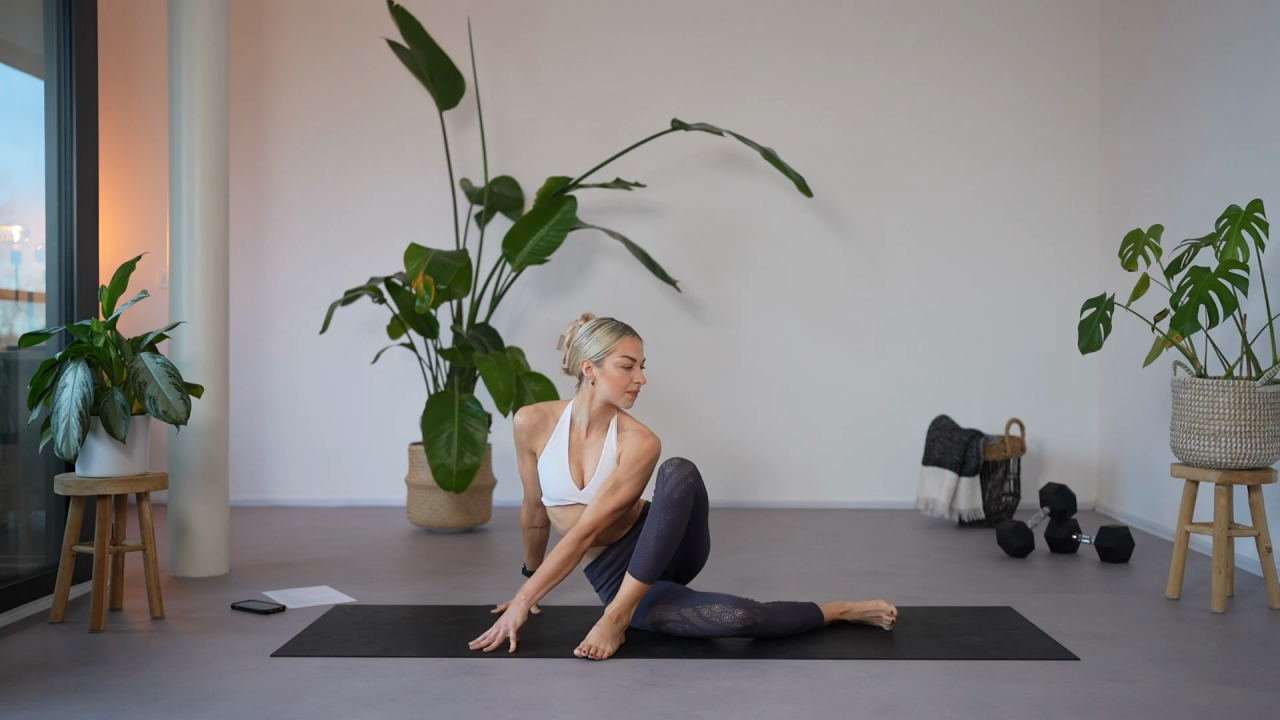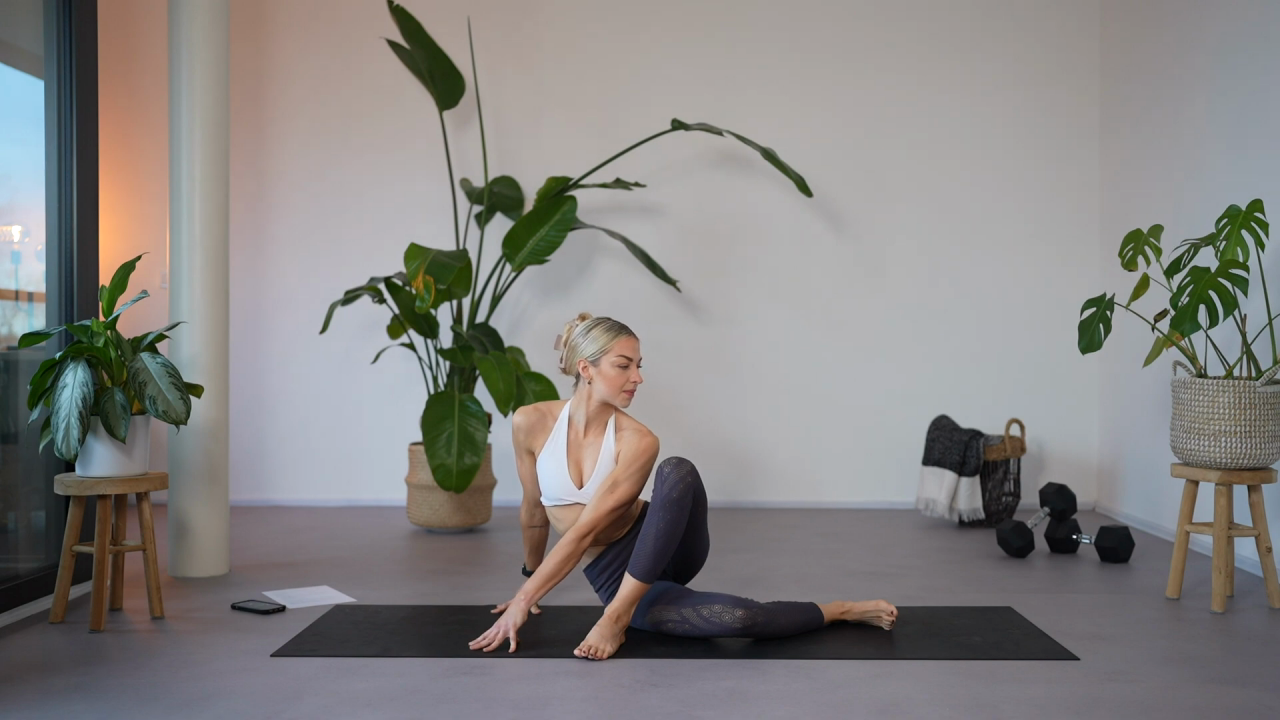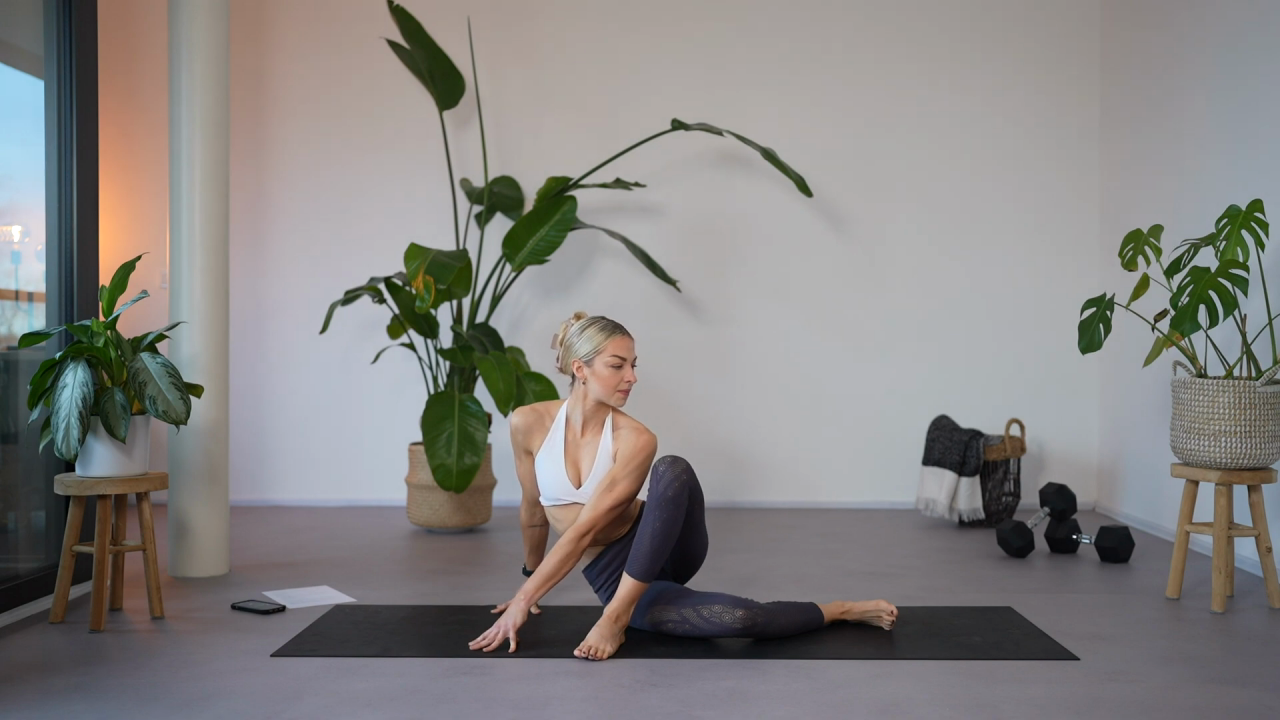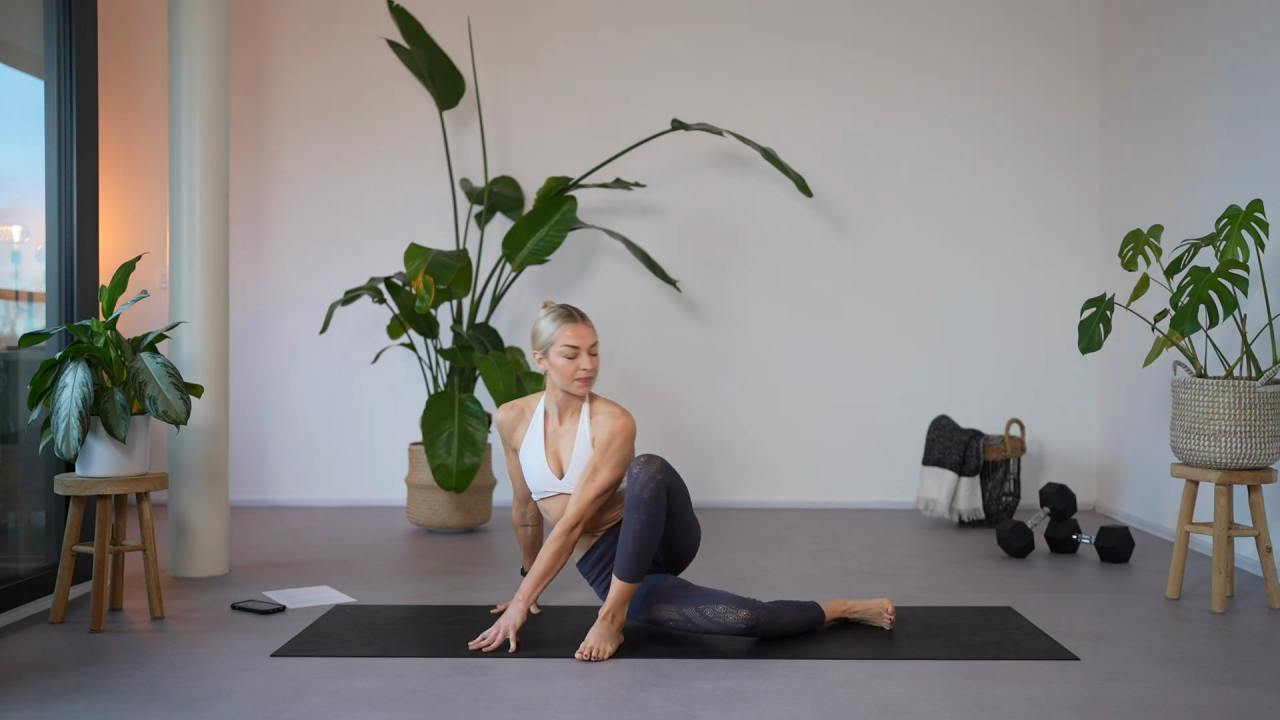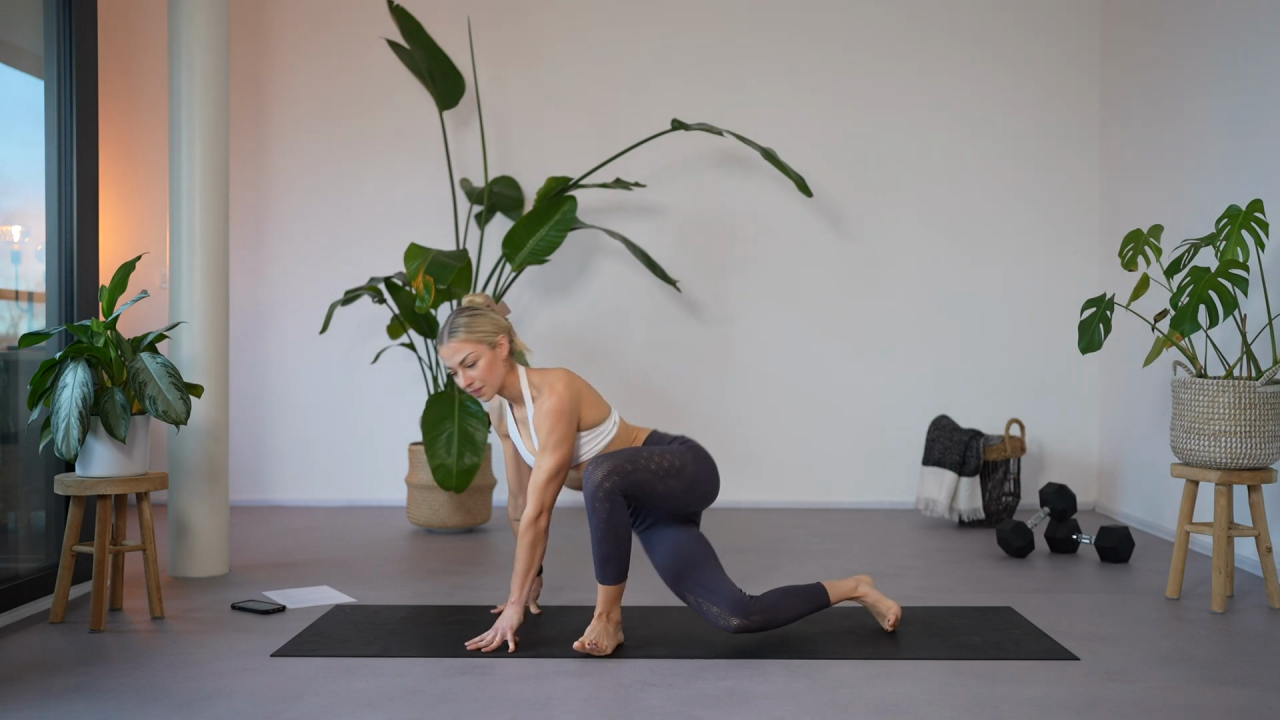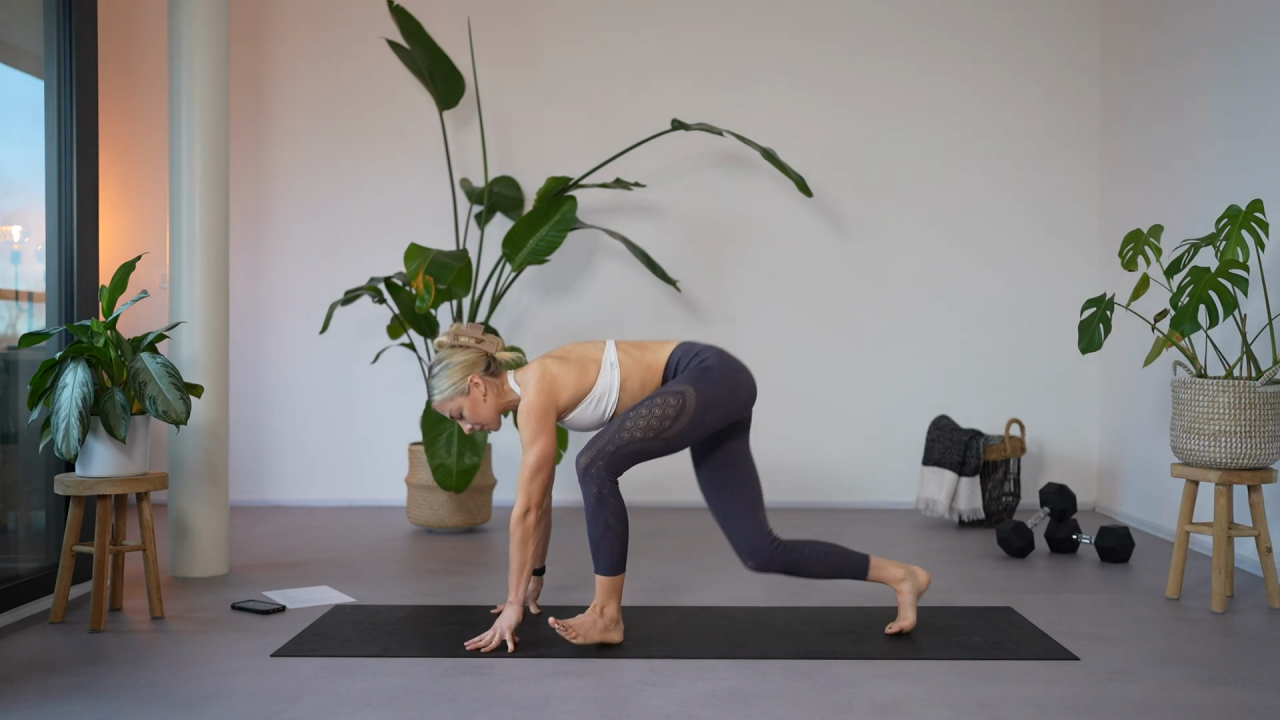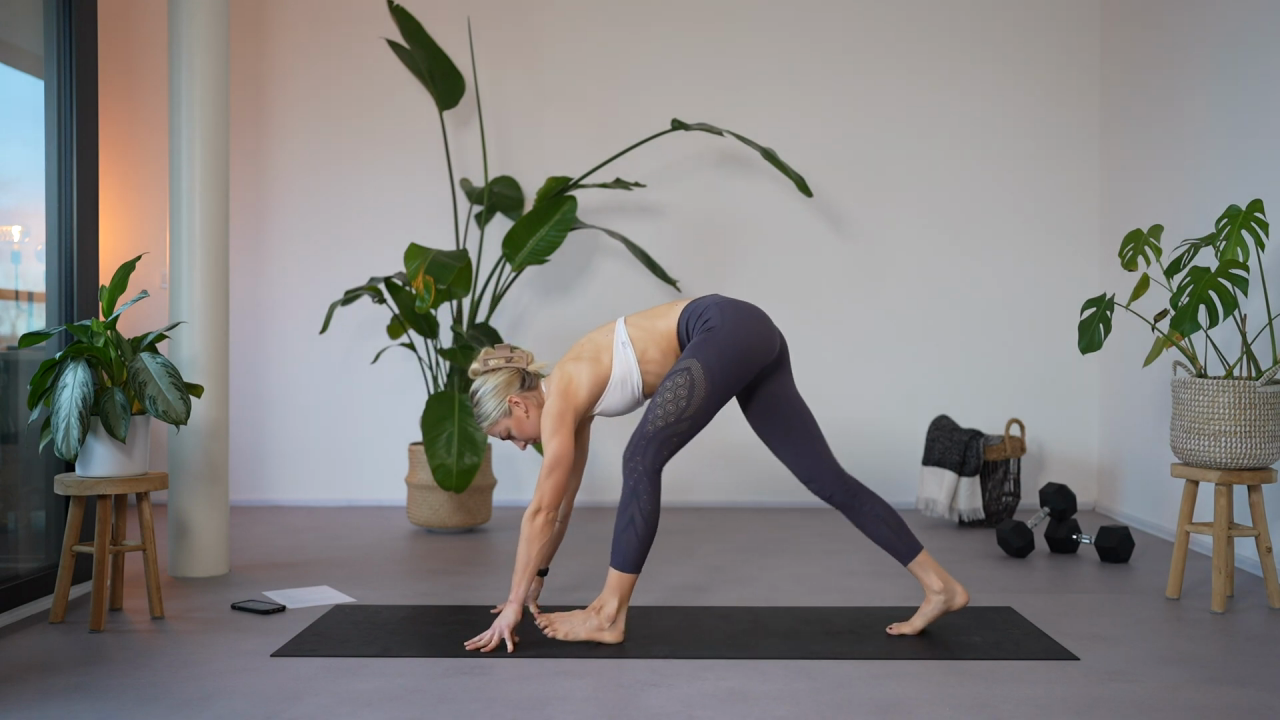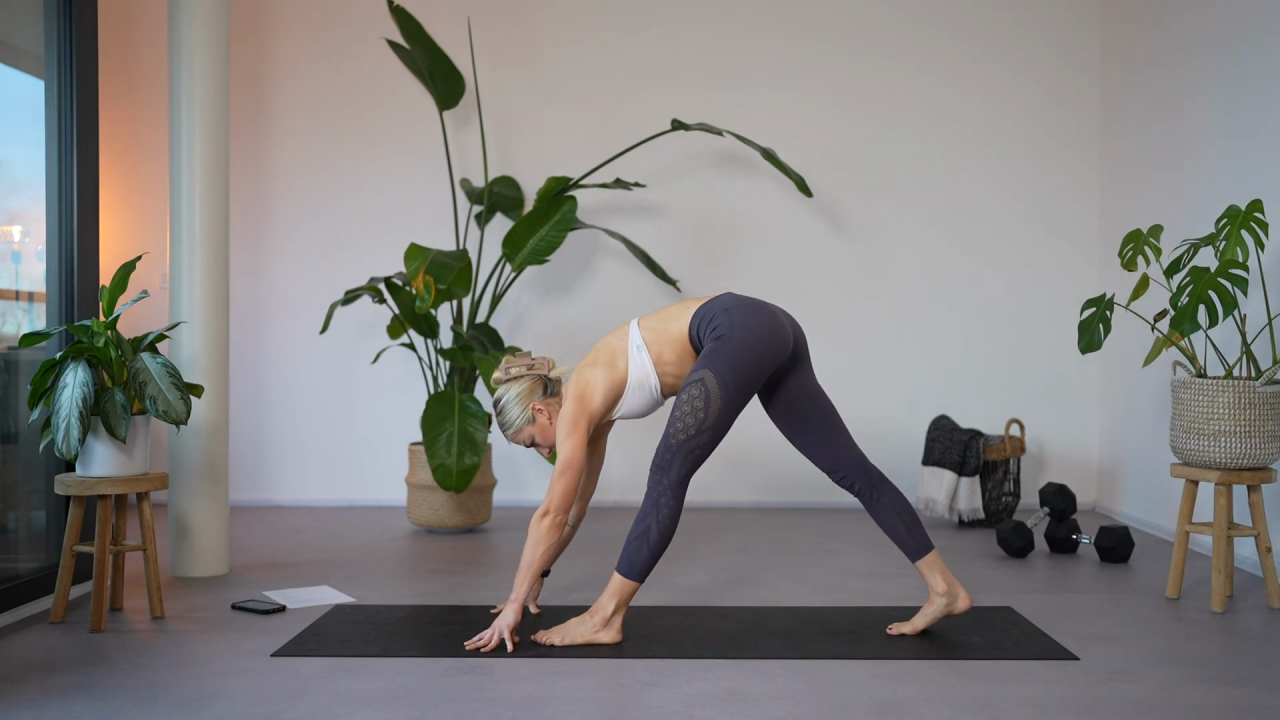
dt=0.5s
person 1, frame 1
left shoulder: (640, 442)
right shoulder: (533, 422)
left elbow: (586, 532)
right elbow: (534, 509)
left wrist: (522, 602)
right wrist: (529, 580)
left hip: (667, 552)
right hip: (616, 577)
left knee: (679, 472)
right knee: (739, 619)
left ankle: (617, 616)
right ankle: (840, 611)
person 1, frame 2
left shoulder: (638, 441)
right shoulder: (531, 423)
left elbow: (585, 530)
right elbow: (534, 509)
left wrist: (522, 601)
right wrist: (529, 580)
left hip: (666, 551)
right hip: (616, 576)
left knee: (678, 471)
right knee: (738, 620)
left ankle: (617, 617)
right ankle: (840, 611)
person 1, frame 3
left shoulder: (635, 439)
right shoulder: (528, 423)
left elbow: (584, 530)
right elbow: (533, 509)
left wrist: (522, 602)
right wrist: (530, 577)
left hip: (664, 552)
right hip: (615, 577)
left knee: (673, 469)
right knee: (738, 618)
left ankle: (617, 617)
right ankle: (843, 610)
person 1, frame 4
left shoulder: (614, 422)
right shoulder: (511, 419)
left elbow: (573, 523)
right elbow: (525, 508)
left wrist: (521, 602)
right wrist: (529, 579)
left hip: (658, 544)
right hip: (608, 567)
left knee: (647, 469)
left ankle: (612, 618)
right ankle: (846, 608)
person 1, frame 5
left shoulder: (553, 392)
right shoulder: (500, 409)
left elbow: (537, 512)
right elbow: (519, 501)
left wrist: (515, 606)
right wrist: (529, 580)
left hip: (685, 474)
right hip: (645, 511)
left knee: (600, 477)
right knee: (738, 617)
left ankle: (608, 618)
right ankle: (852, 589)
person 1, frame 6
left shoulder: (535, 393)
right shoulder: (530, 397)
left elbow: (525, 510)
right elbow: (539, 503)
left wrist: (512, 606)
right wrist: (531, 576)
left hip: (708, 375)
right hip: (710, 388)
left knee: (597, 467)
right knee: (758, 553)
left ankle: (607, 616)
right ankle: (901, 575)
person 1, frame 7
left shoulder: (560, 396)
right shoulder: (571, 395)
left elbow: (541, 510)
right elbow: (563, 501)
left wrist: (514, 604)
right wrist: (536, 576)
left hip: (728, 330)
right hip: (748, 336)
left knee: (642, 459)
right knee: (826, 478)
left ankle: (609, 614)
right ankle: (939, 585)
person 1, frame 8
left shoulder: (576, 401)
right shoulder: (594, 400)
left elbow: (552, 514)
right elbow: (576, 507)
left wrist: (515, 600)
right wrist: (536, 578)
left hip: (741, 330)
right hip: (768, 329)
left knee: (668, 475)
right knee: (850, 469)
left ankle: (604, 617)
right ankle: (944, 588)
